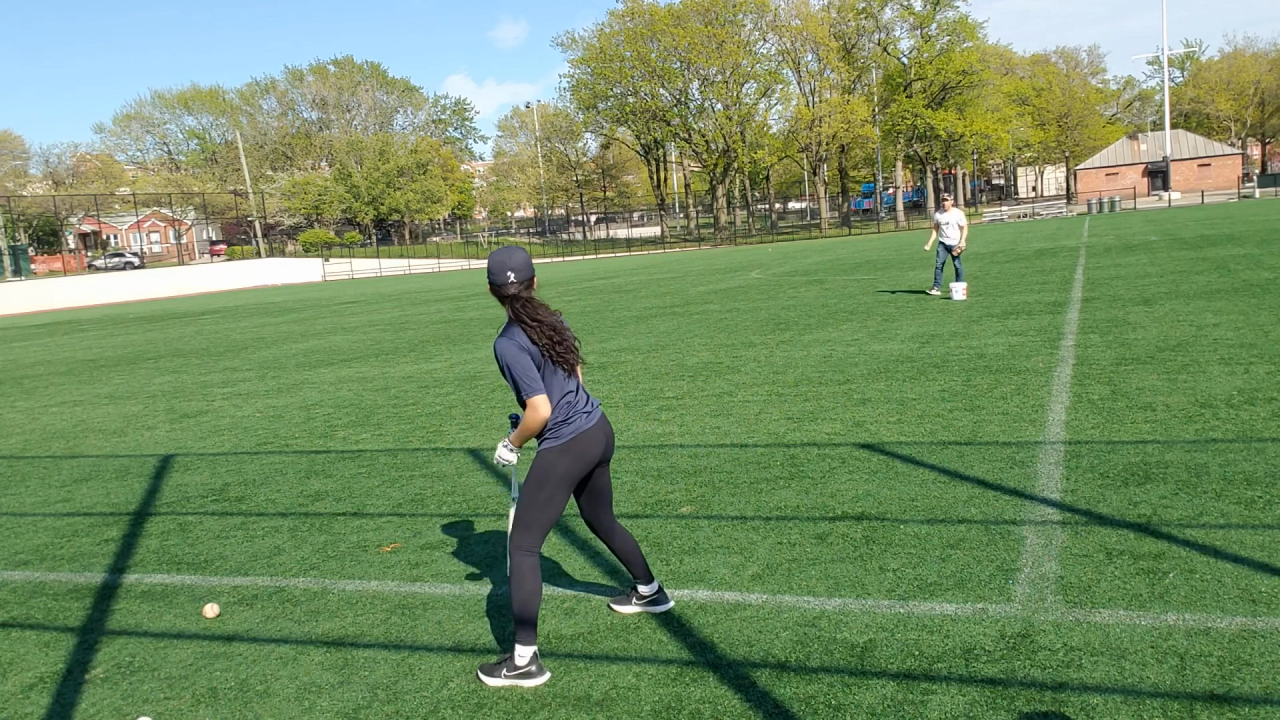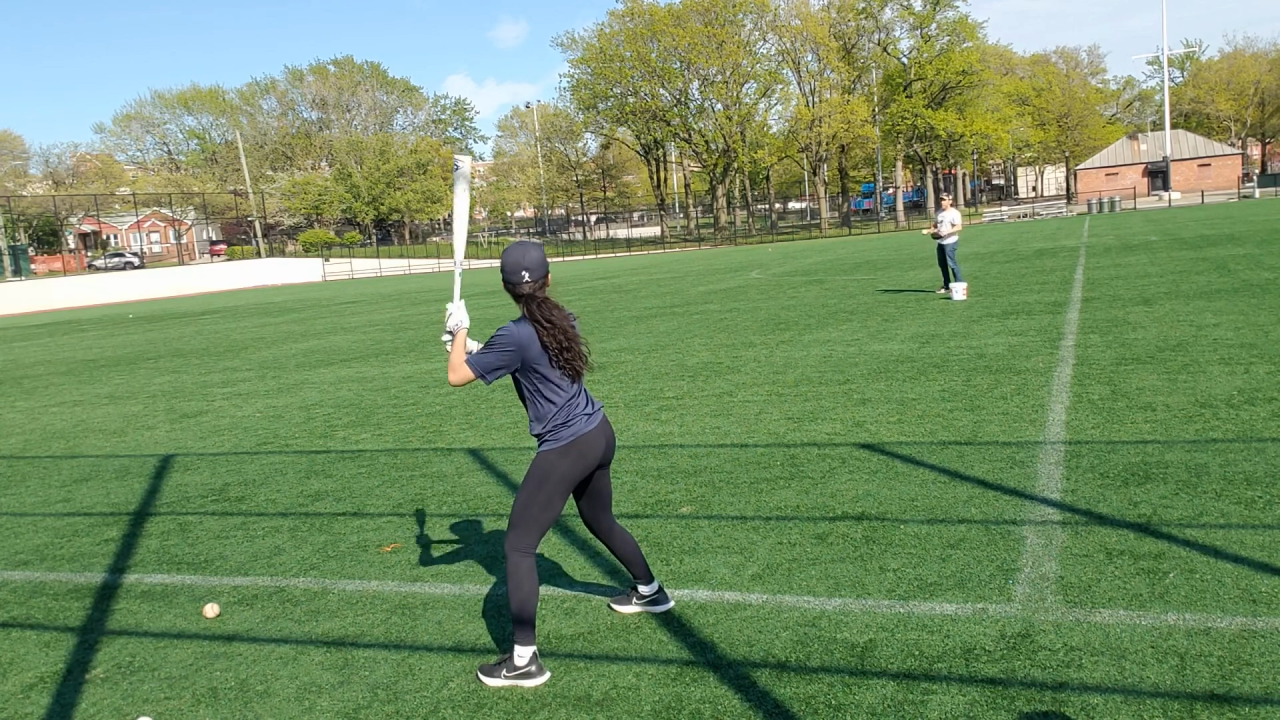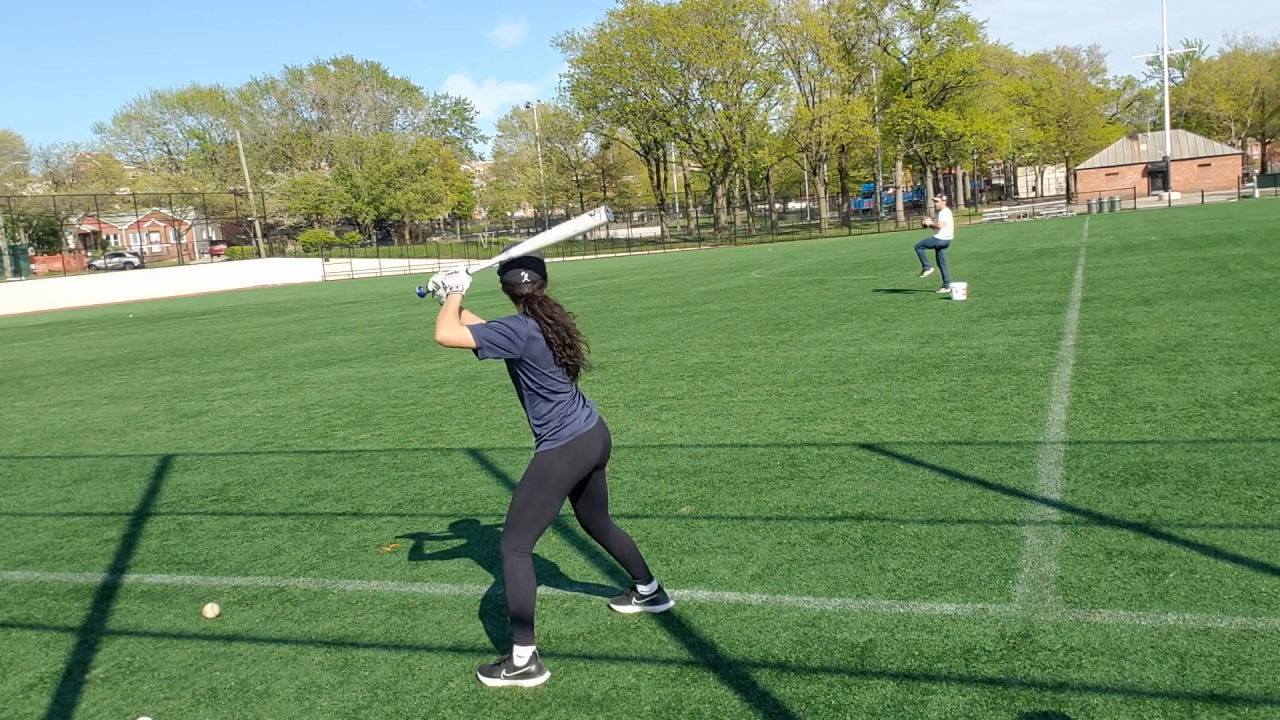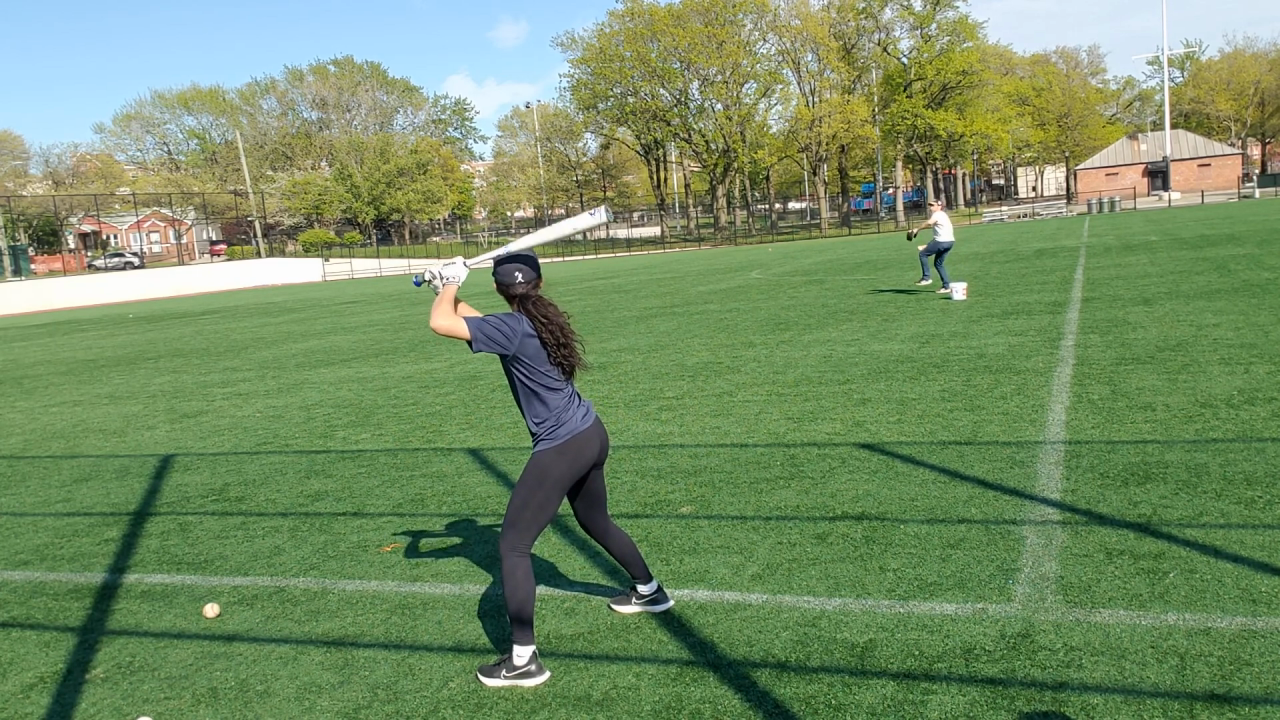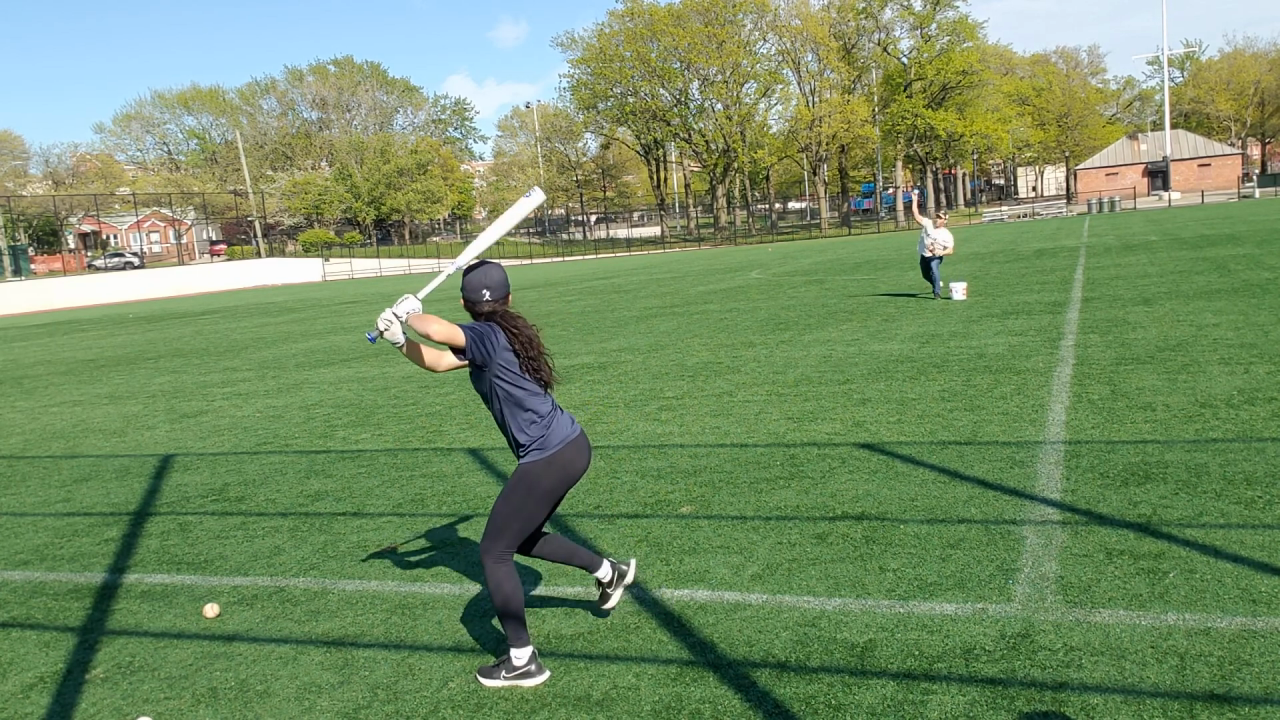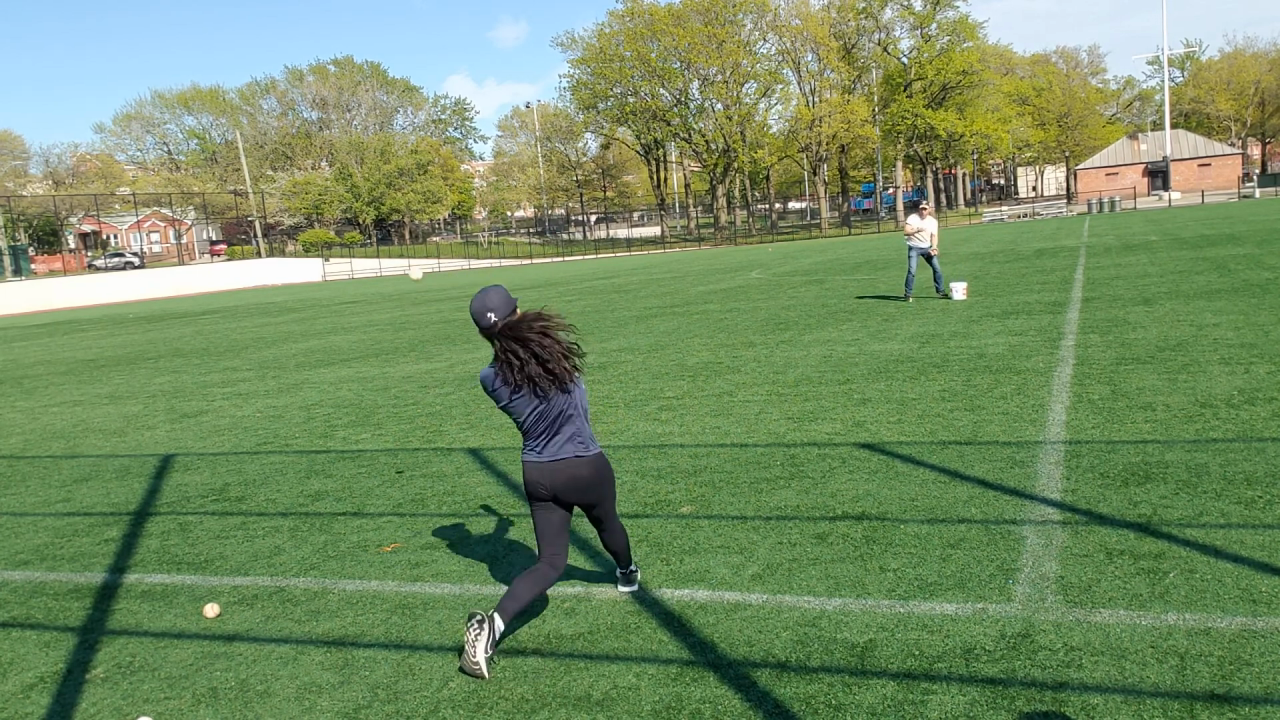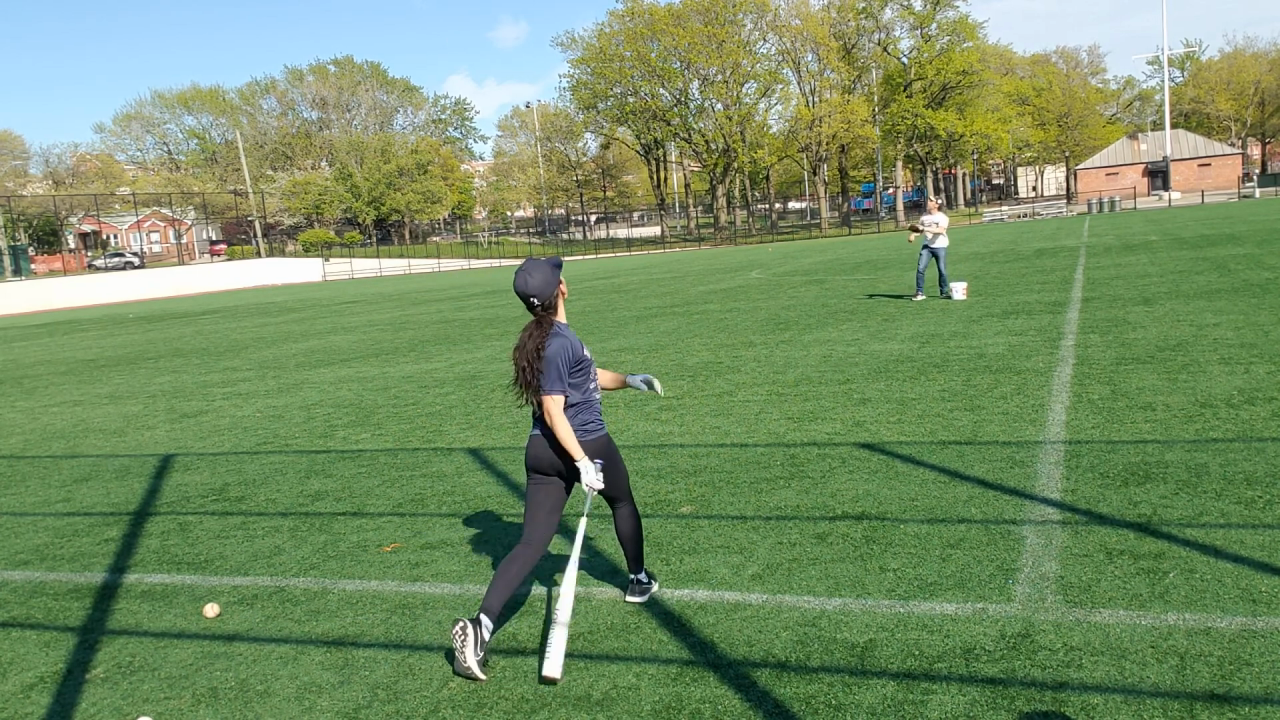
dt=0.7s
person 1, frame 1
left shoulder: (508, 344)
right shoulder: (551, 322)
left elbow: (540, 411)
left wrist: (511, 444)
left hip: (566, 447)
right hip: (598, 432)
left knee: (522, 545)
right knee: (601, 520)
left ankle: (525, 659)
right ankle: (649, 591)
person 1, frame 2
left shoulder: (516, 335)
right shoulder: (561, 321)
left elbow: (457, 376)
left wrist: (457, 332)
right wrist: (472, 337)
left hip: (565, 450)
right hip: (598, 435)
left knee: (517, 546)
right knee: (601, 522)
left ankle: (525, 660)
right ankle: (650, 590)
person 1, frame 3
left shoulder: (520, 329)
right shoulder: (551, 320)
left elbow: (446, 335)
right elbow: (492, 331)
left wrist: (455, 292)
right wrist: (454, 300)
left hip: (564, 450)
right hip: (594, 436)
left knee: (514, 546)
right knee: (597, 522)
left ankle: (524, 659)
right ankle: (649, 590)
person 1, frame 4
left shoulder: (513, 327)
right shoulder: (541, 319)
left elbow: (439, 324)
right elbow: (480, 324)
left wrist: (451, 283)
right wrist: (449, 291)
left hip: (561, 449)
right hip: (591, 435)
left knee: (512, 545)
right knee: (596, 522)
left ankle: (524, 660)
right ankle: (649, 590)
person 1, frame 5
left shoulder: (488, 335)
right shoulder: (501, 335)
left elbow: (442, 331)
right elbow: (437, 361)
left wrist: (411, 314)
right wrist: (400, 341)
left hip: (547, 461)
right hip: (572, 447)
left knee: (494, 553)
right knee: (523, 541)
left ankle: (523, 661)
right ankle: (609, 571)
person 1, frame 6
left shoulder: (491, 378)
right shoulder: (552, 347)
left hip: (539, 475)
right hip: (586, 464)
left knee: (550, 563)
right knee: (604, 519)
left ankle: (492, 623)
right ankle: (626, 573)
person 1, frame 7
left shoulder: (555, 333)
right shoulder: (556, 343)
left elbow: (591, 379)
right elbow: (553, 411)
left wrist: (630, 380)
right wrist: (582, 463)
left hip: (543, 452)
right hip: (587, 446)
left knee: (531, 543)
right knee: (622, 502)
left ankle: (479, 625)
right ankle: (638, 580)
